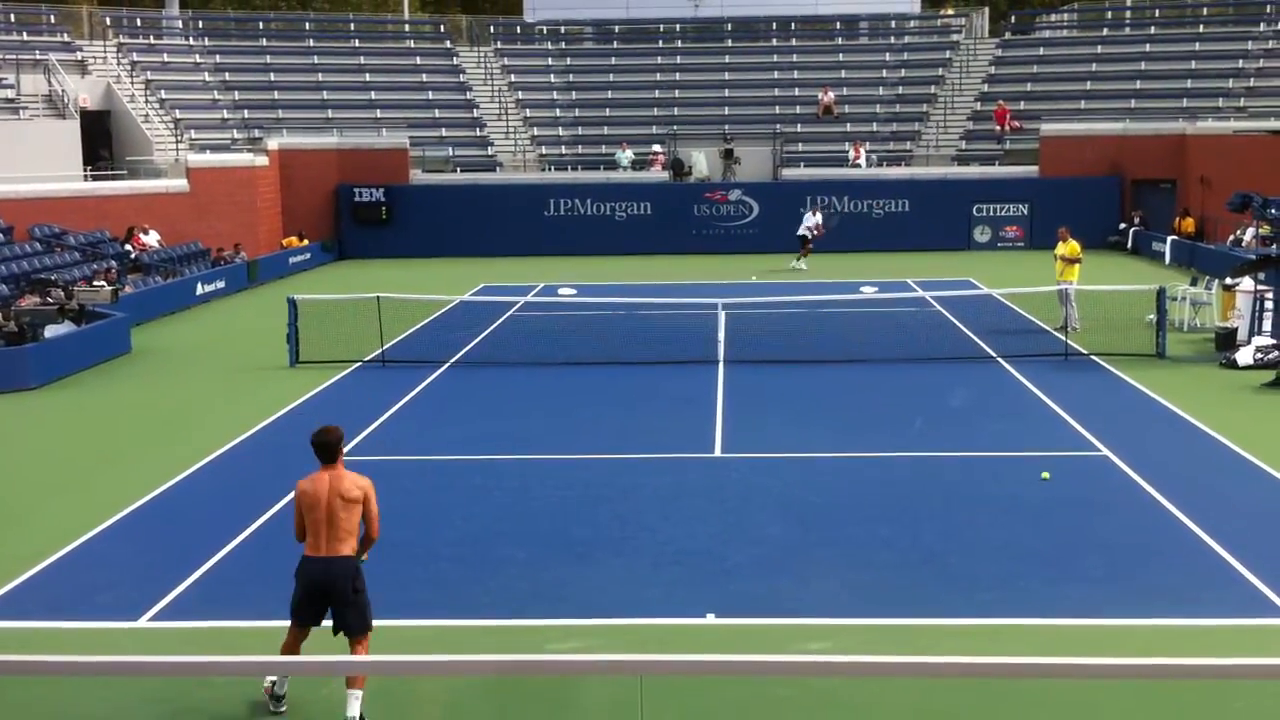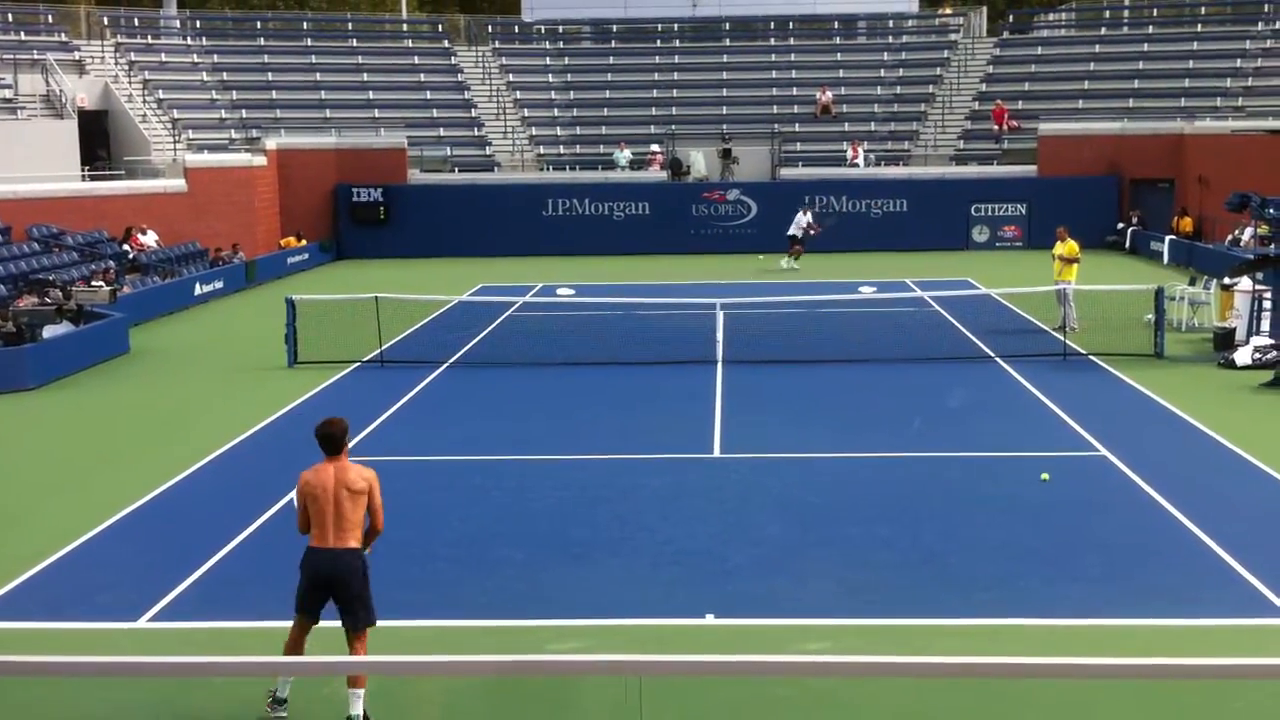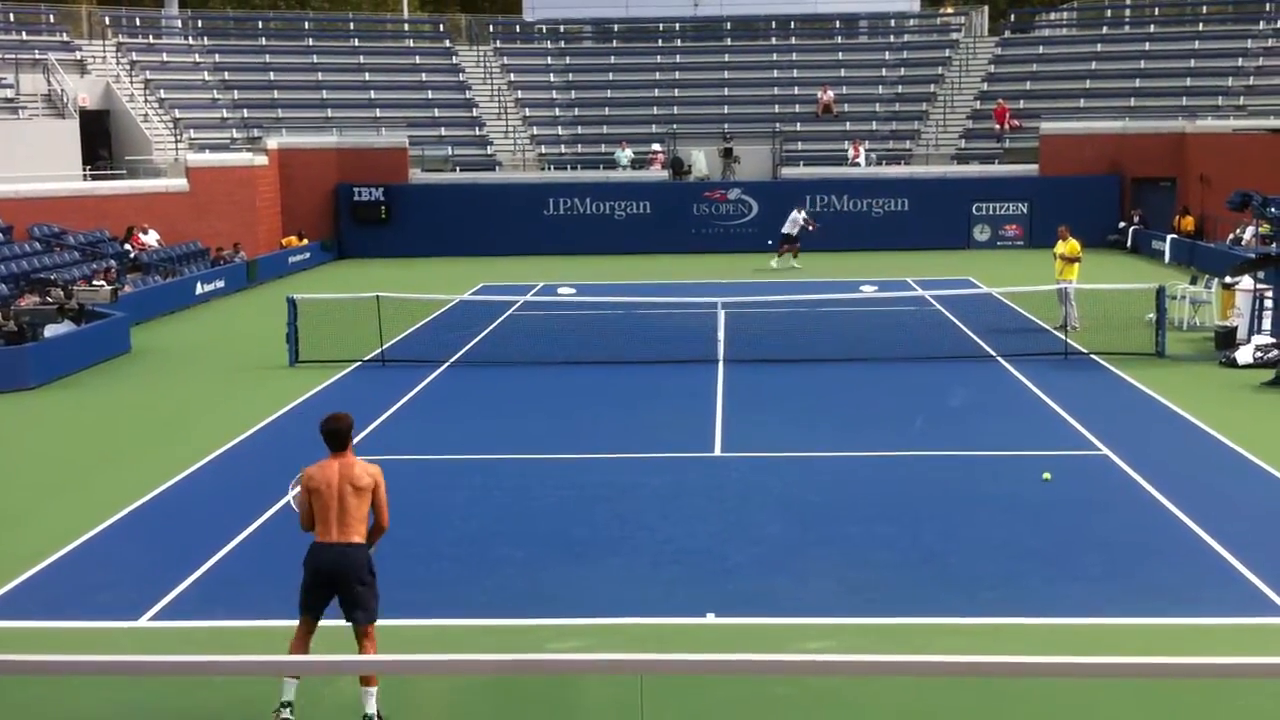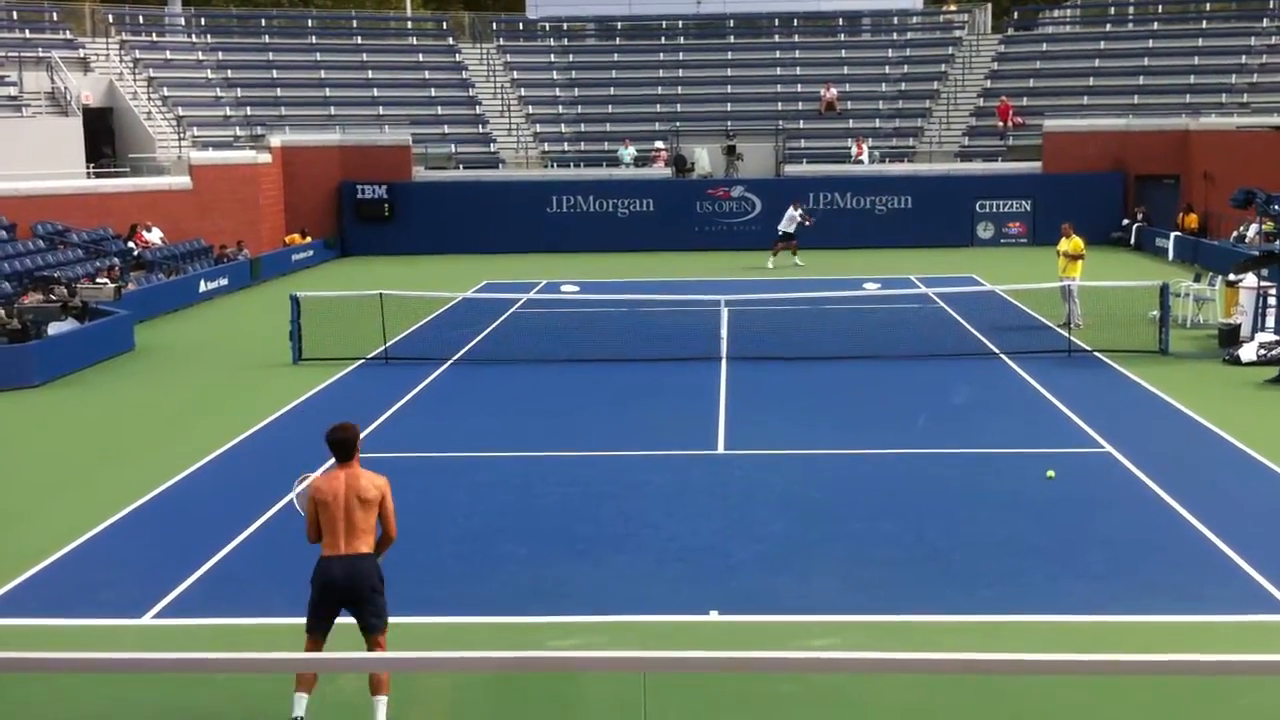
dt=0.1s
person 1, frame 1
left shoulder: (303, 487)
right shoulder: (361, 484)
left elbow: (299, 535)
right elbow: (372, 534)
right wrist: (359, 552)
left hip: (310, 568)
right hip: (344, 570)
left knee: (296, 633)
right knee: (359, 643)
left ankle: (278, 692)
person 1, frame 2
left shoulder: (307, 479)
right shoulder: (366, 476)
left elbow: (303, 527)
right elbow: (377, 526)
left hip: (315, 559)
right hip: (349, 562)
left knee: (300, 628)
right knee: (357, 641)
person 1, frame 3
left shoulder: (311, 475)
right shoulder: (371, 472)
left elbow: (305, 524)
right elbow: (383, 523)
left hip: (319, 555)
right hip: (354, 557)
left knee: (304, 631)
right knee: (366, 638)
person 1, frame 4
left shoulder: (317, 486)
right shoulder: (378, 483)
left elbow: (313, 537)
right elbow: (390, 534)
left hip: (328, 569)
right hip: (363, 569)
left knee: (313, 646)
right knee: (377, 647)
